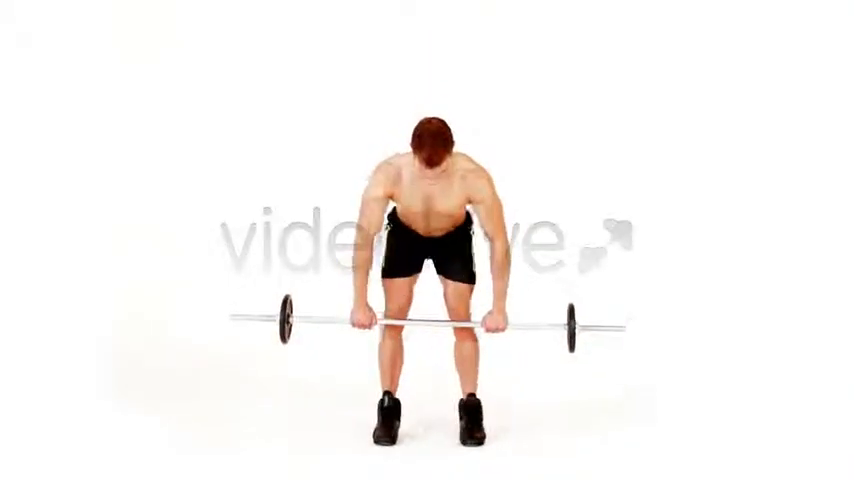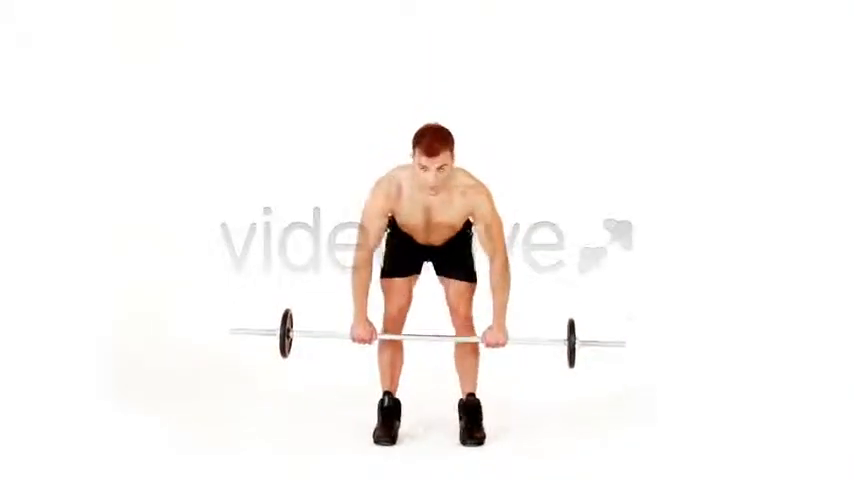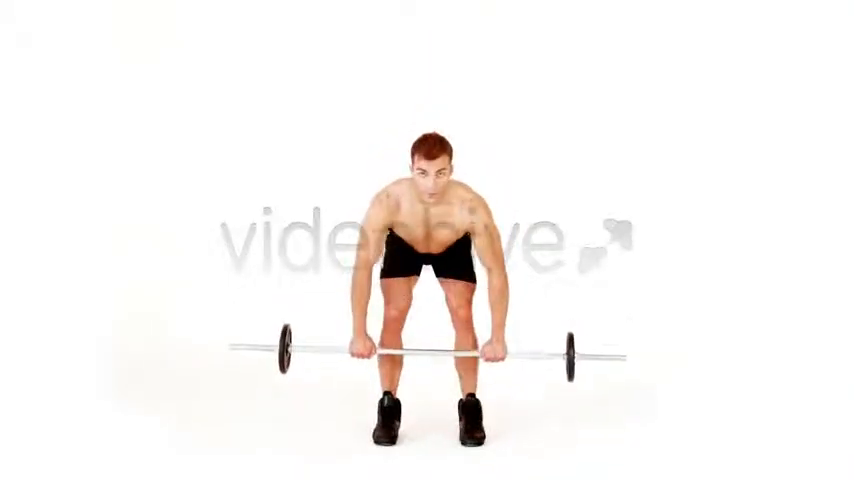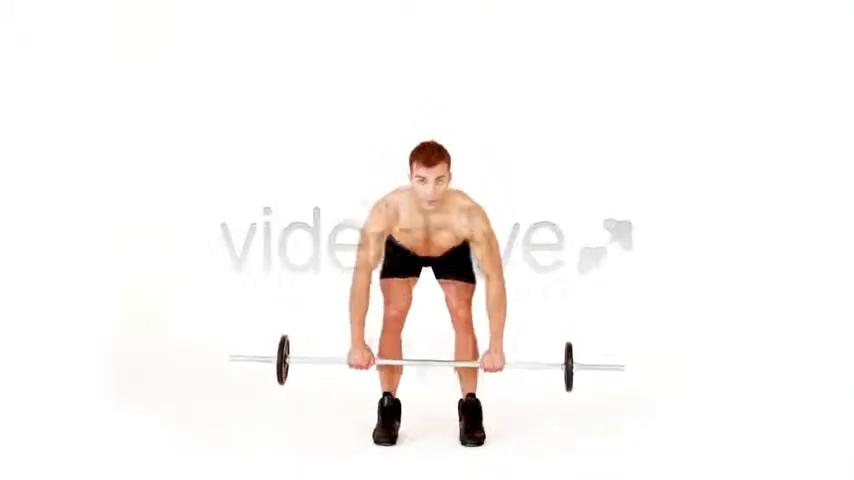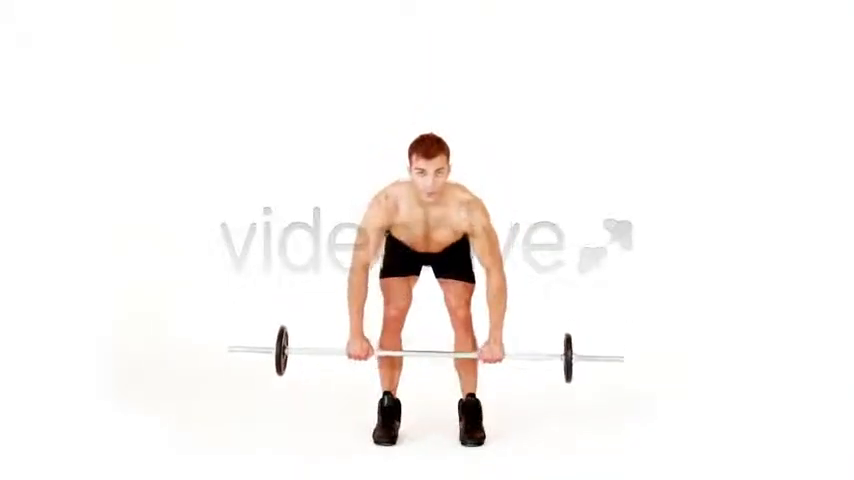
dt=0.2s
person 1, frame 1
left shoulder: (475, 178)
right shoulder: (387, 174)
left elbow: (499, 241)
right elbow: (364, 236)
left wrist: (499, 306)
right wrist: (360, 302)
left hip: (454, 235)
right hip: (404, 233)
left knee: (461, 318)
right knee: (394, 317)
left ankle: (470, 407)
right ankle: (388, 407)
person 1, frame 2
left shoulder: (473, 193)
right shoulder: (388, 188)
left elbow: (498, 256)
right elbow: (364, 251)
left wrist: (499, 322)
right wrist: (360, 317)
left hip: (454, 241)
right hip: (403, 239)
left knee: (462, 318)
right knee: (393, 317)
left ankle: (470, 407)
right ankle: (388, 407)
person 1, frame 3
left shoulder: (471, 207)
right shoulder: (387, 202)
left elbow: (496, 271)
right elbow: (363, 267)
left wrist: (497, 338)
right wrist: (359, 332)
left hip: (453, 248)
right hip: (403, 245)
left knee: (462, 317)
right knee: (393, 317)
left ankle: (469, 407)
right ankle: (389, 407)
person 1, frame 4
left shoulder: (470, 215)
right shoulder: (386, 211)
left elbow: (494, 279)
right elbow: (362, 275)
left wrist: (496, 347)
right wrist: (357, 343)
left hip: (452, 252)
right hip: (402, 250)
left knee: (462, 317)
right knee: (393, 316)
left ankle: (469, 407)
right ankle: (388, 407)
person 1, frame 5
left shoulder: (469, 208)
right shoulder: (386, 203)
left elbow: (494, 271)
right elbow: (359, 267)
left wrist: (495, 338)
right wrist: (356, 333)
left hip: (452, 249)
right hip: (402, 248)
left knee: (461, 318)
right knee: (393, 317)
left ankle: (470, 408)
right ankle: (388, 408)
